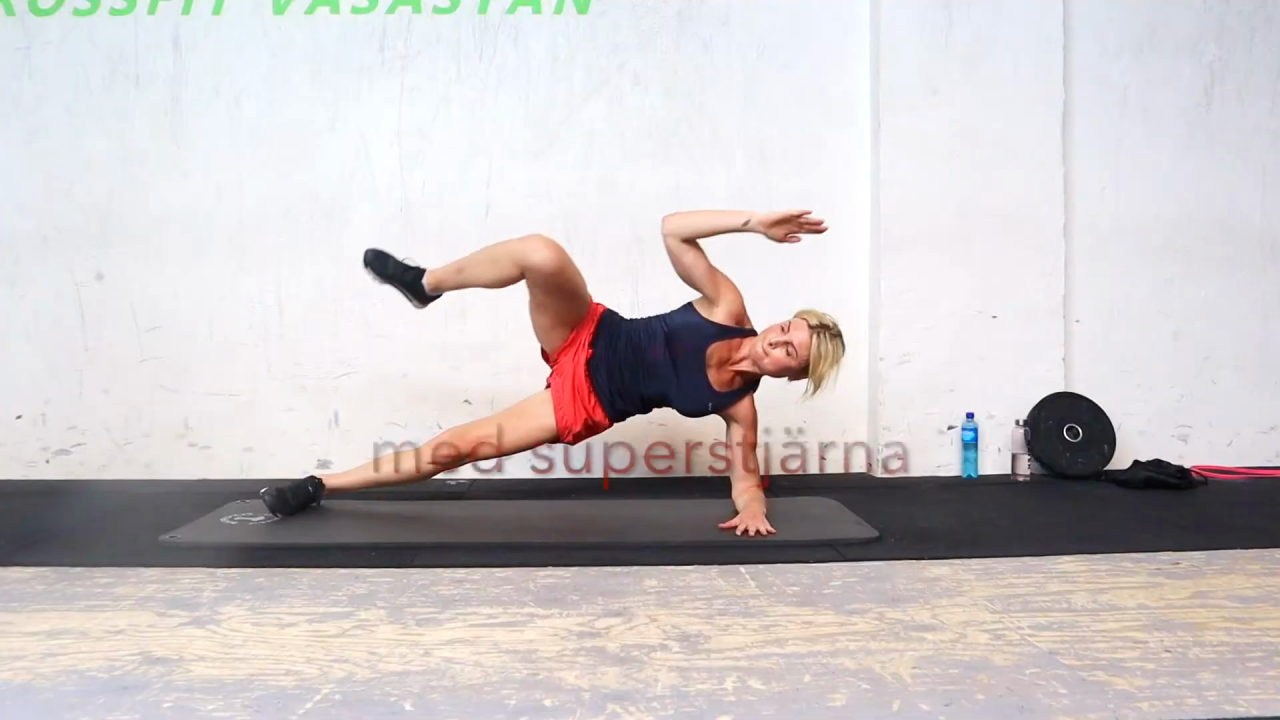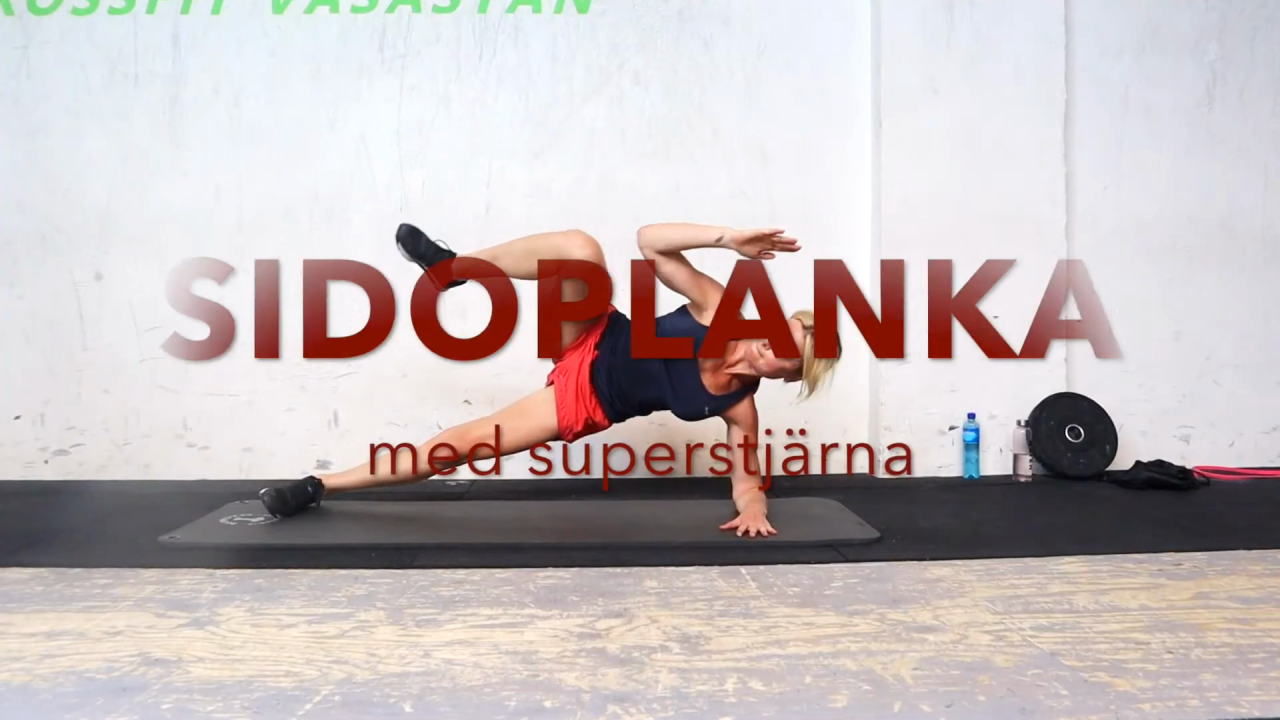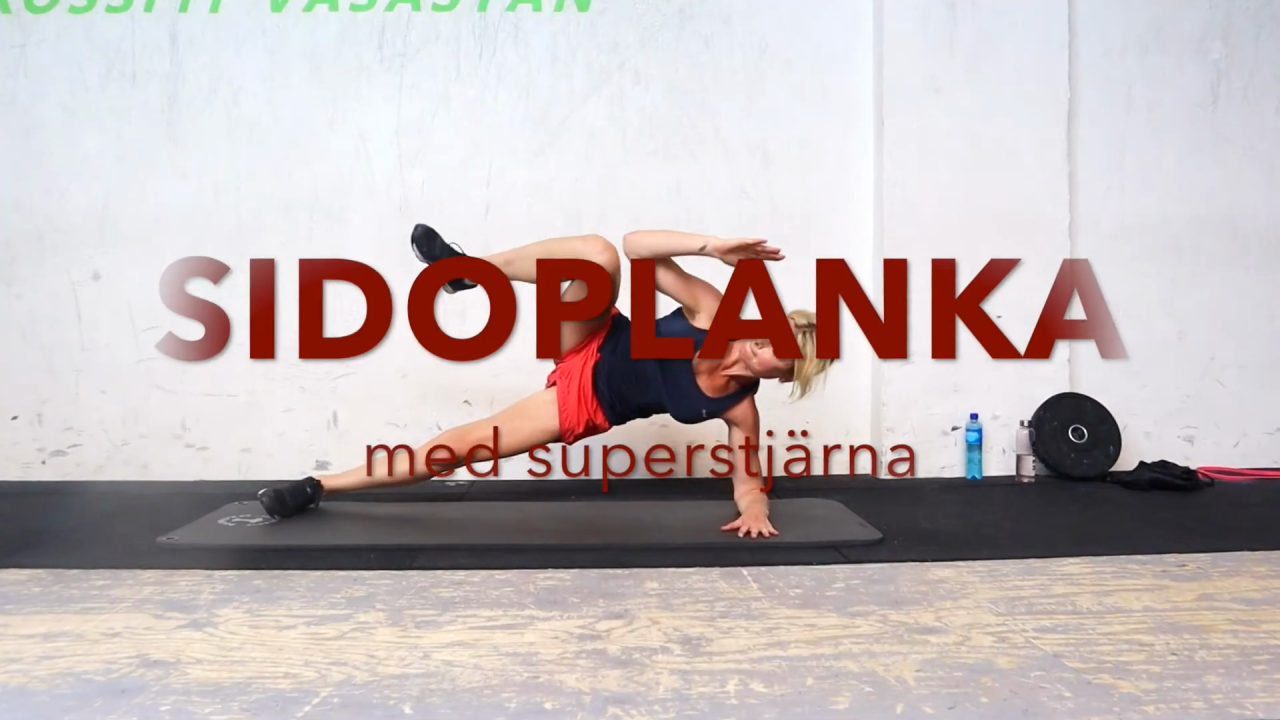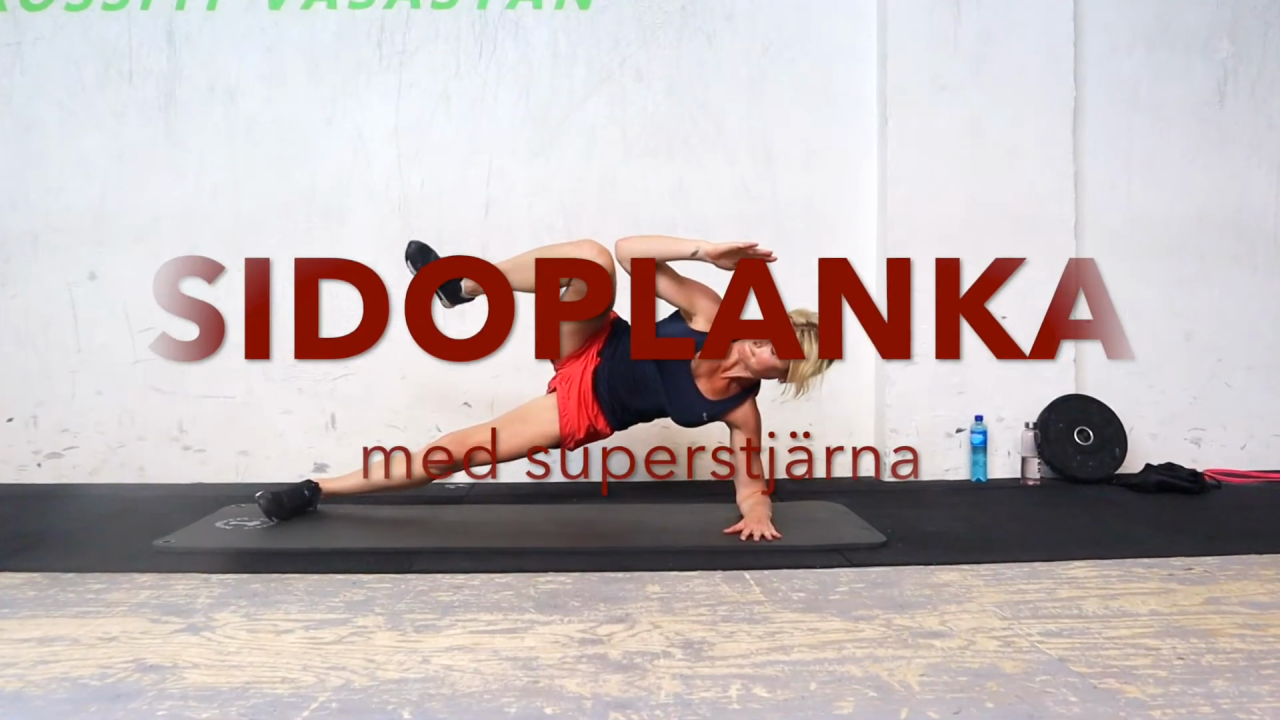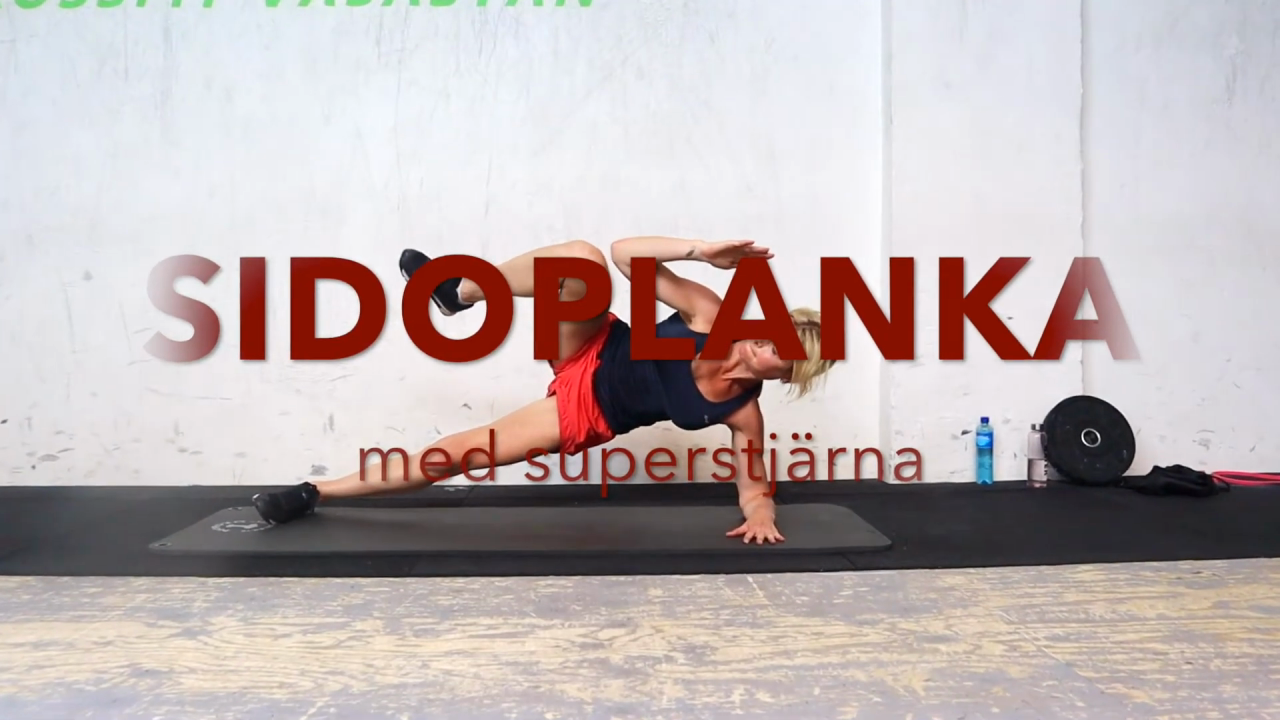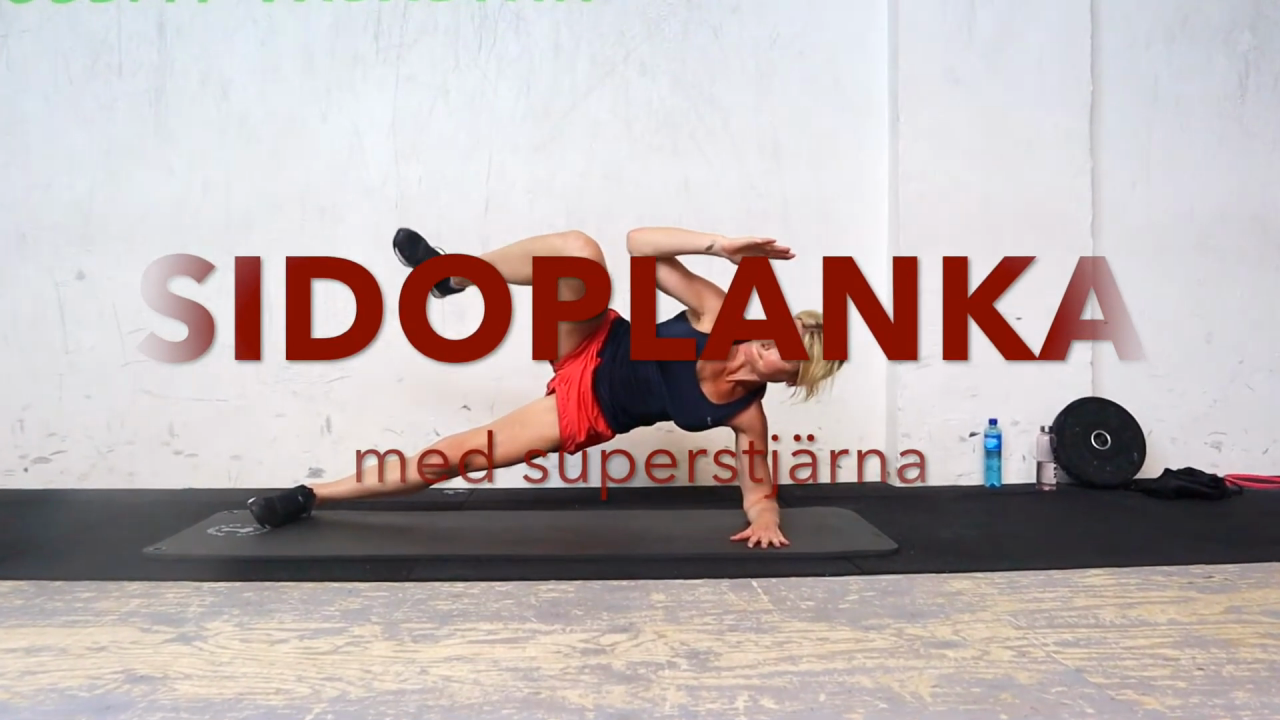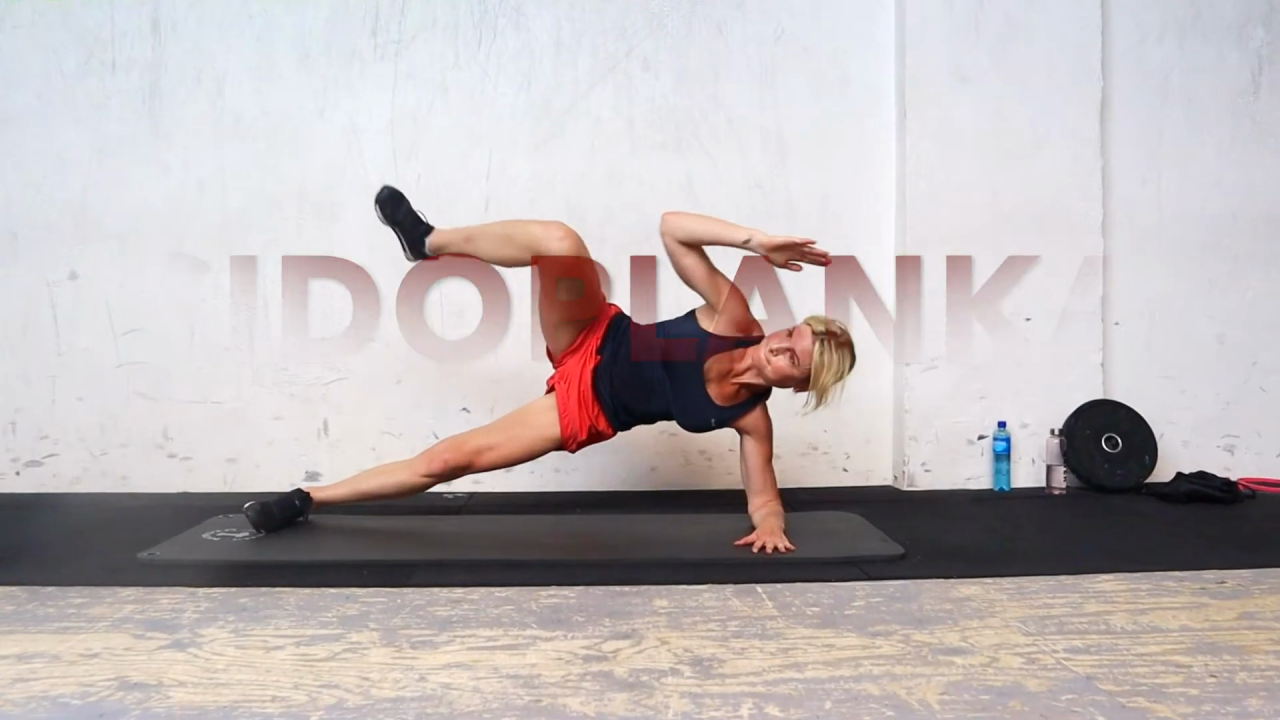
dt=0.5s
person 1, frame 1
left shoulder: (740, 407)
right shoulder: (728, 308)
left elbow: (746, 476)
right elbow: (672, 229)
left wrist: (753, 511)
right wrist: (755, 221)
left hip: (587, 406)
right hip: (589, 344)
left knee: (462, 446)
right knee: (540, 253)
left ankle: (319, 486)
right ankle: (427, 282)
person 1, frame 2
left shoulder: (739, 408)
right shoulder: (720, 309)
left elbow: (746, 478)
right elbow: (649, 241)
left wrist: (753, 510)
right wrist: (728, 238)
left hip: (585, 405)
right hip: (590, 348)
left knee: (458, 445)
right knee: (581, 251)
left ankle: (318, 487)
right ankle: (450, 267)
person 1, frame 3
left shoulder: (739, 410)
right shoulder: (713, 311)
left elbow: (748, 480)
right elbow: (635, 245)
left wrist: (754, 512)
right wrist: (714, 247)
left hip: (587, 410)
right hip: (591, 355)
left knee: (460, 446)
right knee: (599, 254)
left ankle: (317, 488)
right ankle: (466, 271)
person 1, frame 4
left shoulder: (741, 412)
right shoulder: (710, 312)
left elbow: (751, 483)
right elbow: (627, 250)
left wrist: (757, 515)
right wrist: (706, 251)
left hip: (588, 414)
right hip: (589, 360)
left knee: (458, 450)
right knee: (592, 259)
left ankle: (318, 490)
right ankle: (463, 285)
person 1, frame 5
left shoulder: (742, 414)
right shoulder: (710, 315)
left elbow: (755, 485)
right elbow: (625, 252)
left wrist: (760, 518)
right wrist: (701, 250)
left hip: (588, 419)
right hip: (591, 362)
left knee: (457, 453)
right knee: (583, 257)
left ankle: (315, 493)
right ankle: (461, 291)
person 1, frame 6
left shoulder: (746, 416)
right shoulder: (719, 315)
left elbow: (759, 490)
right elbow: (639, 243)
left wrist: (765, 522)
right wrist: (721, 246)
left hip: (586, 418)
right hip: (591, 358)
left knee: (452, 455)
right knee: (580, 249)
left ankle: (310, 496)
right ankle: (454, 275)
person 1, frame 7
left shoulder: (751, 417)
right shoulder: (733, 316)
left elbow: (764, 495)
right elbow: (671, 227)
left wrist: (770, 527)
right wrist: (757, 240)
left hip: (587, 414)
right hip: (592, 348)
left knee: (448, 460)
right knee: (559, 241)
left ankle: (307, 499)
right ankle: (430, 240)
